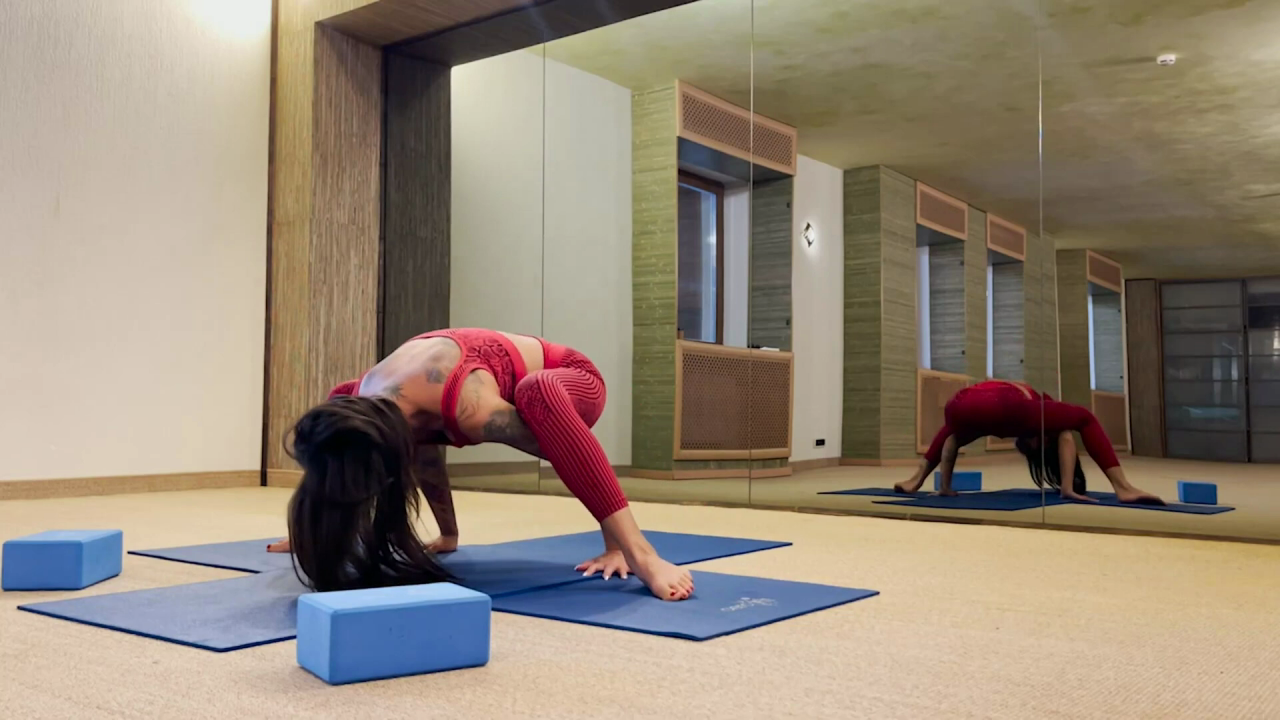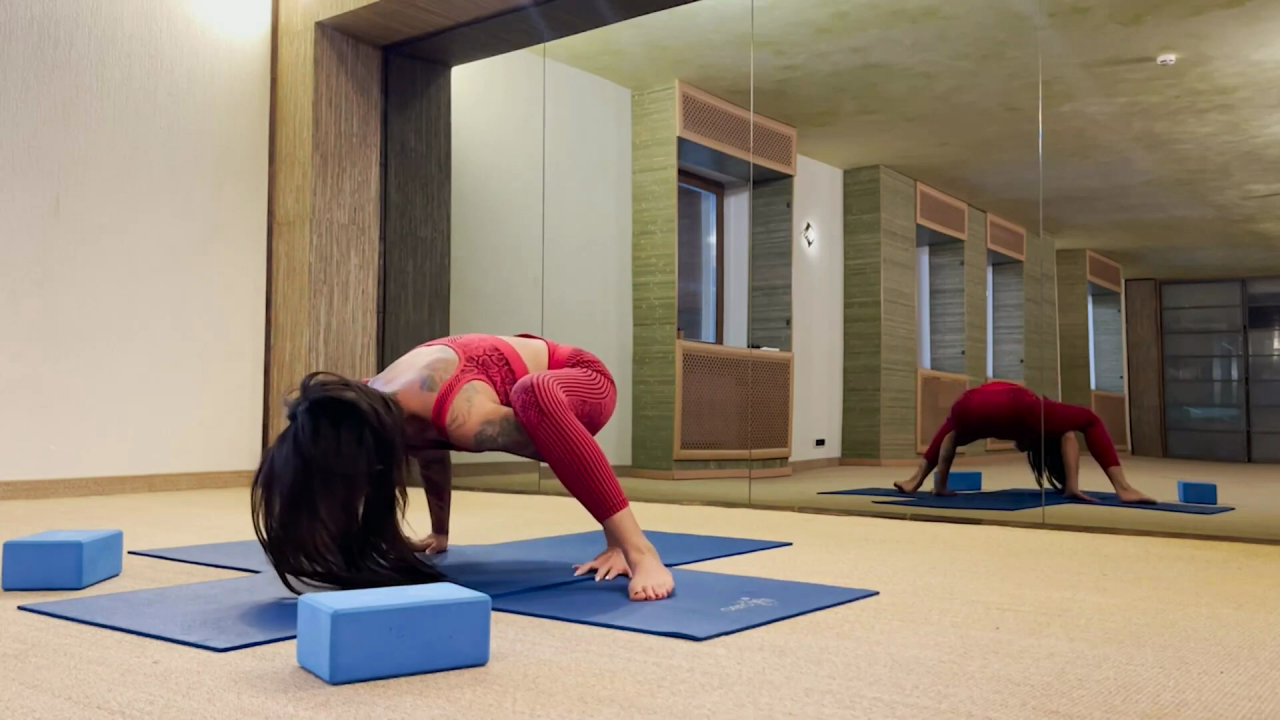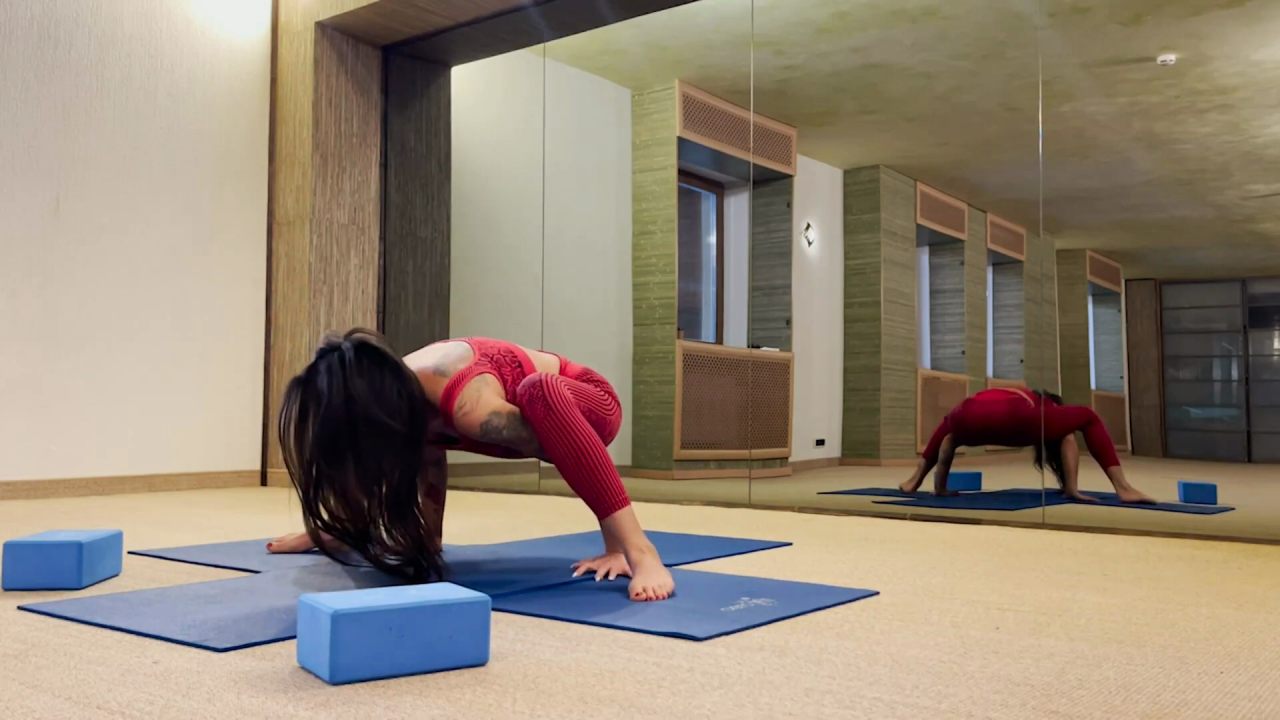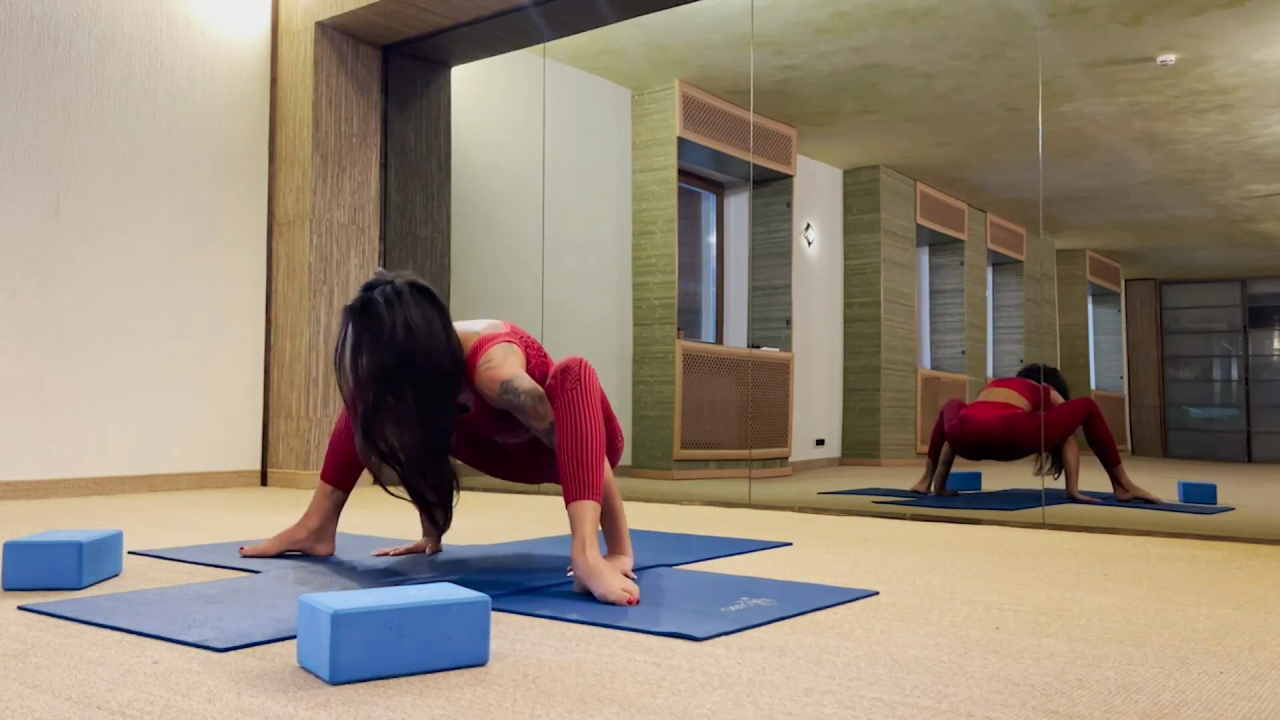
dt=0.7s
person 1, frame 1
left shoulder: (469, 407)
right shoulder: (361, 405)
left elbow: (560, 449)
left wrist: (620, 548)
right wrist: (448, 534)
left hip: (569, 380)
right hip: (514, 389)
left knee: (538, 393)
left ankle: (636, 550)
person 1, frame 2
left shoulder: (462, 416)
right shoulder: (370, 409)
left wrist: (629, 545)
right wrist: (439, 532)
left hip: (580, 381)
right hip: (520, 373)
left knee: (536, 397)
left ankle: (638, 549)
person 1, frame 3
left shoulder: (469, 406)
right shoulder: (395, 392)
left elbow: (566, 453)
right elbow: (430, 453)
left wrist: (623, 549)
right wrist: (430, 535)
left hip: (585, 406)
right hip: (533, 418)
left knee: (539, 393)
left ankle: (639, 551)
right ankle: (339, 533)
person 1, frame 4
left shoulder: (494, 369)
right shoulder: (415, 369)
left elbow: (591, 456)
right elbow: (424, 449)
left wrist: (620, 553)
right wrist: (431, 535)
left hip: (576, 440)
right hip: (511, 450)
left knee: (574, 374)
right knee: (370, 395)
left ankle: (588, 555)
right ankle: (318, 528)
person 2, frame 1
right shoulder: (1046, 415)
left elbow: (950, 439)
right elbow: (1066, 436)
left wrist: (945, 487)
right wrist: (1067, 488)
left hip: (961, 407)
right hip: (1002, 407)
left knee: (953, 430)
right knee: (1085, 419)
left ankle: (915, 481)
right ankle: (1123, 488)
person 2, frame 2
right shoulder: (1035, 410)
left elbow: (949, 438)
right elbow: (1068, 436)
left wrist: (940, 486)
right wrist: (1072, 487)
left hip: (969, 407)
right hip: (1013, 408)
left knee: (953, 428)
right knee: (1089, 421)
left ankle: (915, 481)
right ankle: (1123, 488)
person 2, frame 3
right shoulder: (1047, 408)
left elbow: (948, 439)
right elbow: (1067, 438)
left wrist: (940, 486)
right wrist: (1072, 488)
left hip: (970, 419)
right hip: (1012, 418)
left knee: (951, 422)
right knee: (1088, 418)
left ankle: (914, 481)
right ankle: (1122, 488)
person 2, frame 4
left shoulder: (993, 386)
right shoulder: (1051, 394)
right elbow: (1068, 438)
left wrist: (939, 486)
right wrist: (1073, 489)
left hip: (967, 435)
right hip: (1009, 434)
left knee: (952, 407)
right knee: (1087, 408)
left ankle: (926, 480)
right ankle: (1122, 486)
